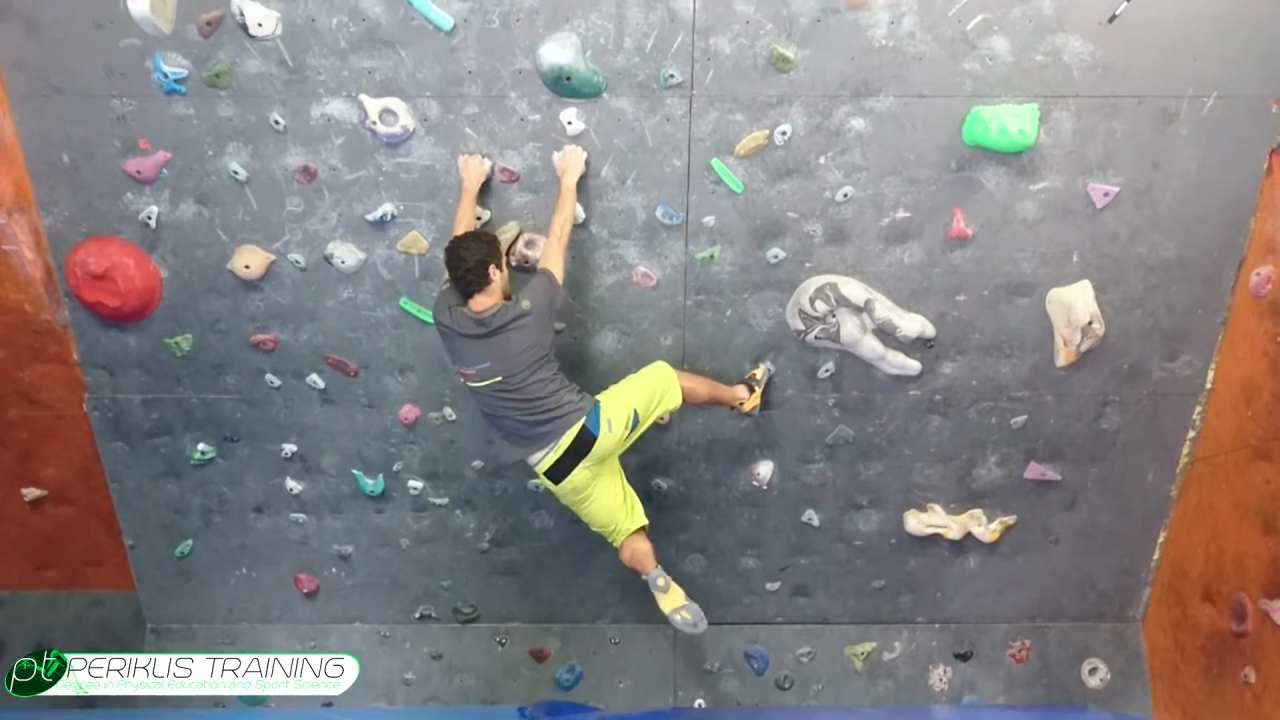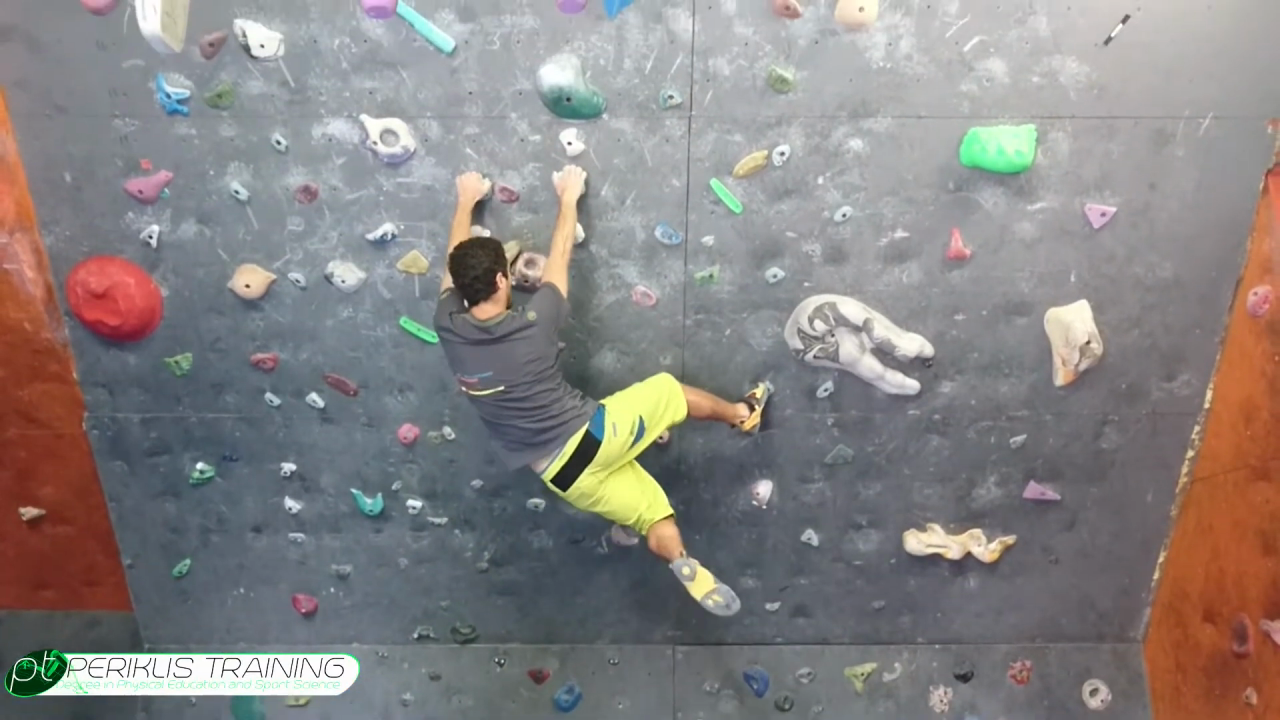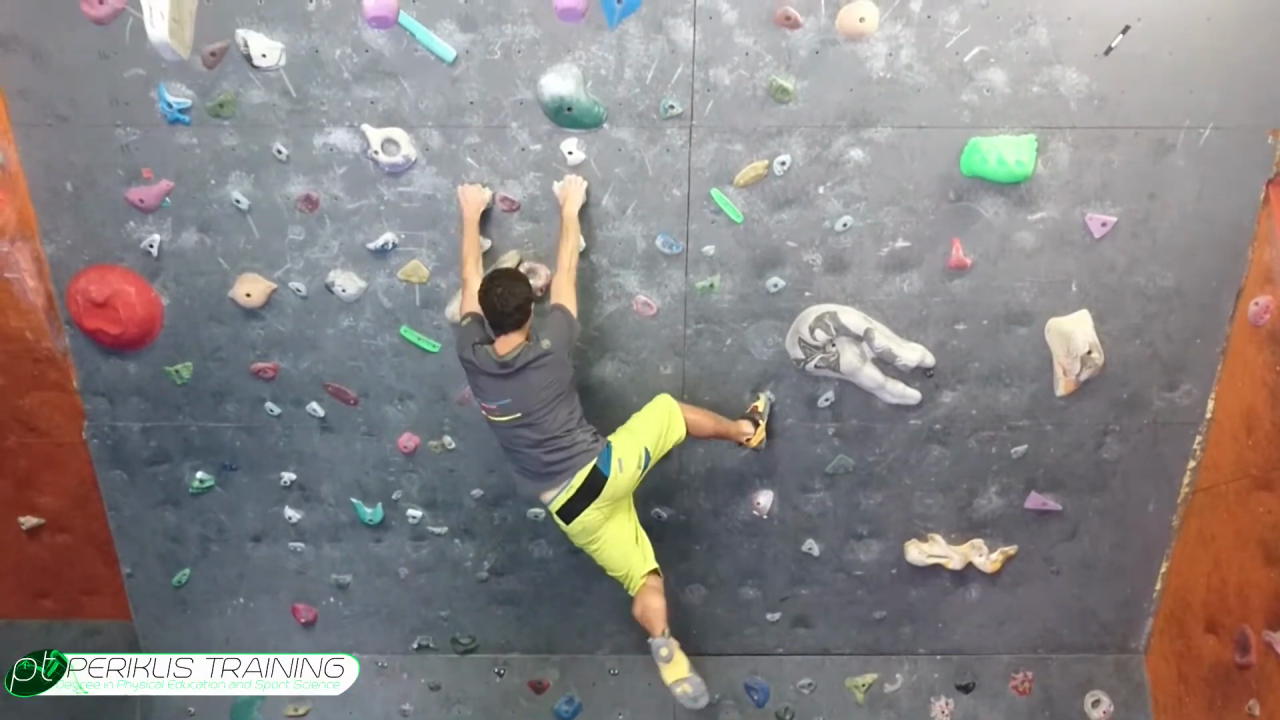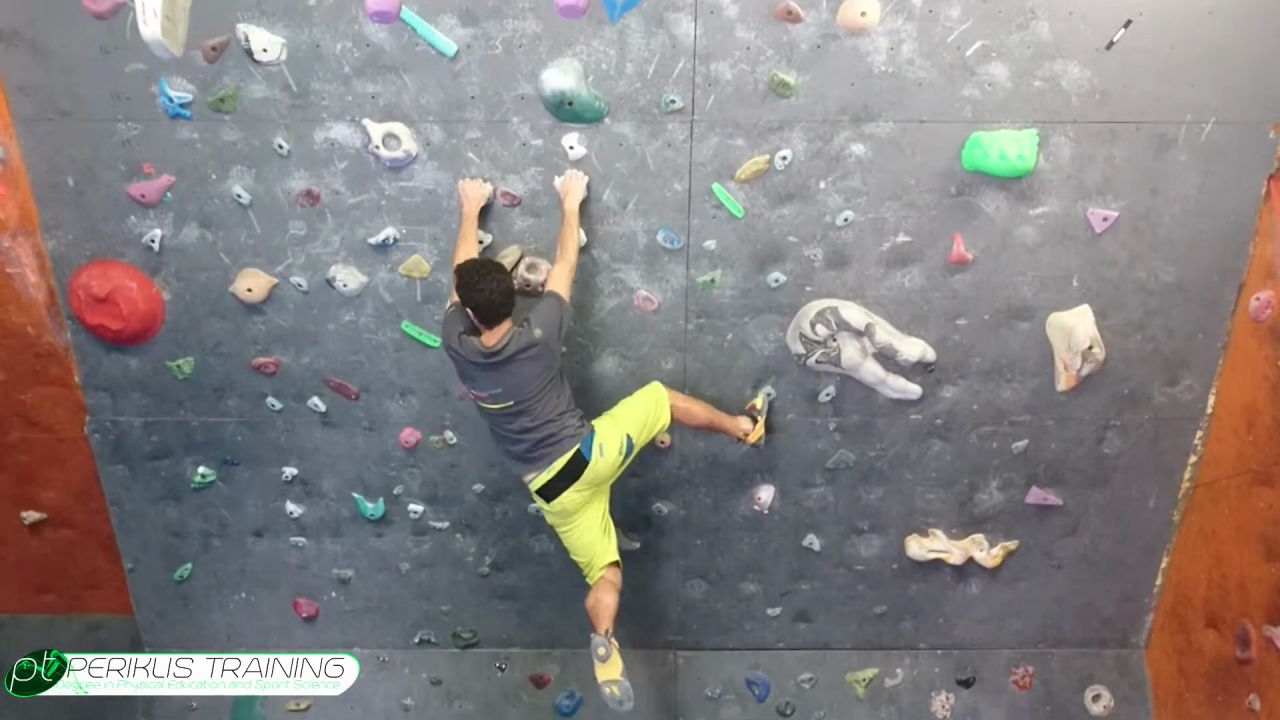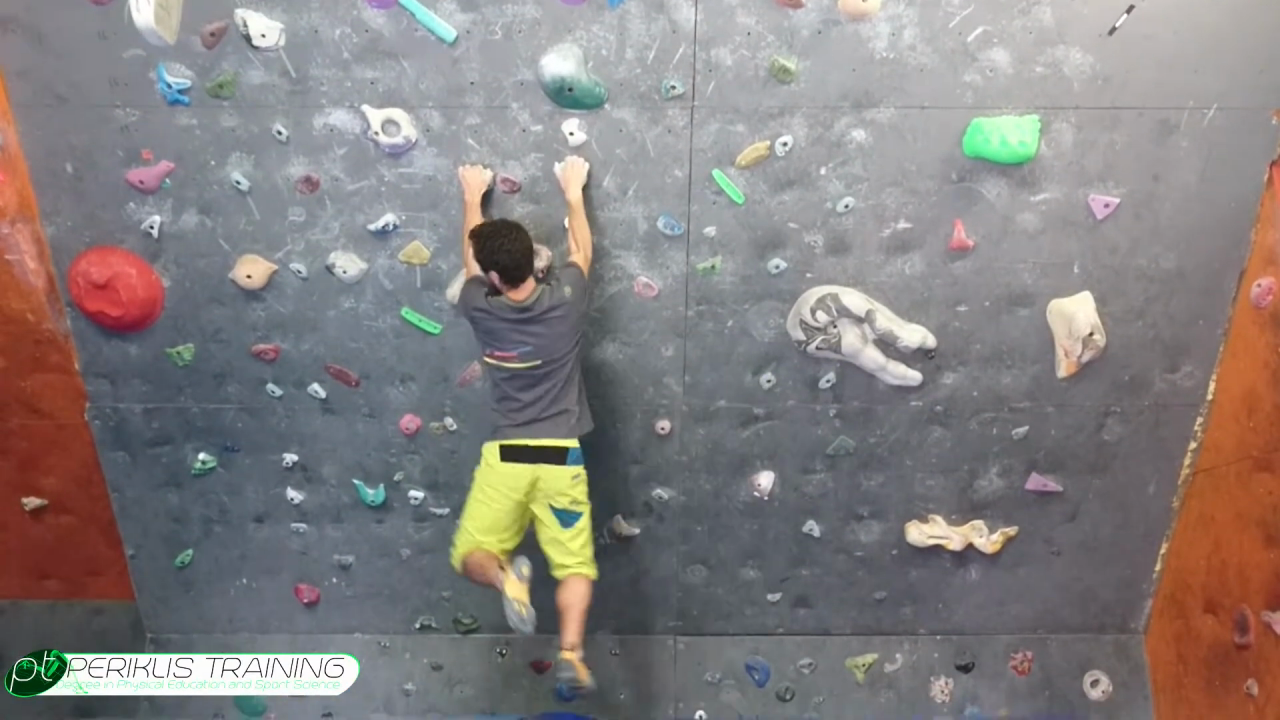
dt=0.5s
person 1, frame 1
left shoulder: (446, 320)
right shoulder: (527, 312)
left elbow: (461, 252)
right elbow: (556, 241)
left wrist: (470, 186)
right wrist: (568, 178)
left hip: (556, 468)
right hip: (589, 429)
left knee: (628, 533)
right knee: (665, 378)
left ankle: (655, 574)
right ankle: (741, 394)
person 1, frame 2
left shoulder: (449, 327)
right shoulder: (533, 322)
left elbow: (456, 265)
right elbow: (559, 256)
left wrist: (466, 201)
right wrist: (569, 197)
left hip: (564, 475)
right hip: (594, 434)
left knee: (655, 518)
right knee: (669, 390)
left ankle: (682, 564)
right ankle: (741, 413)
person 1, frame 3
left shoulder: (471, 356)
right shoulder: (549, 349)
left elbow: (470, 280)
right elbow: (564, 276)
left wrist: (471, 215)
right wrist: (570, 208)
left hip: (571, 506)
right hip: (605, 468)
left knee: (644, 581)
right knee: (669, 408)
left ankle: (666, 651)
right ankle: (745, 428)
person 1, frame 4
left shoulder: (457, 345)
right shoulder: (537, 336)
left elbow: (462, 269)
right elbow: (566, 264)
left wrist: (470, 209)
right wrist: (571, 203)
left hip: (553, 488)
right hip: (590, 453)
left knee: (604, 574)
right knee: (661, 398)
left ankle: (606, 648)
right ankle: (743, 426)
person 1, frame 5
left shoulder: (479, 309)
right shoulder: (566, 299)
left elbow: (477, 256)
right elbow: (582, 250)
left wrist: (472, 195)
right wrist: (574, 193)
left hip: (505, 457)
right hip: (562, 457)
left knee: (470, 557)
right knee: (572, 567)
left ankle: (508, 577)
right ankle: (571, 653)
